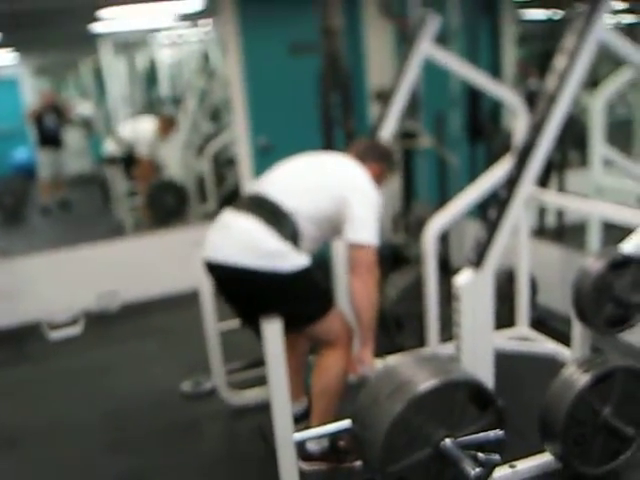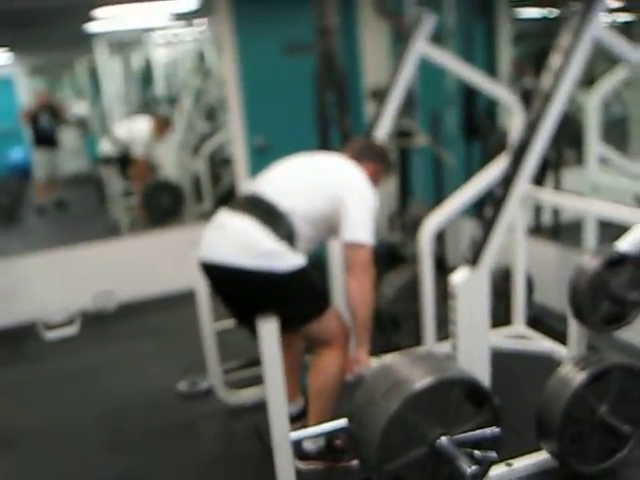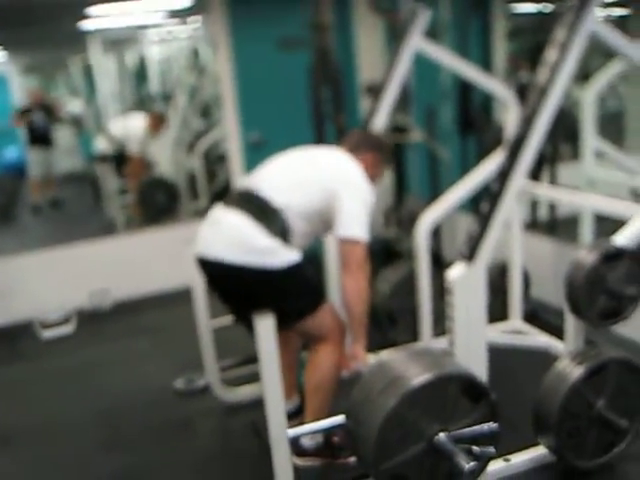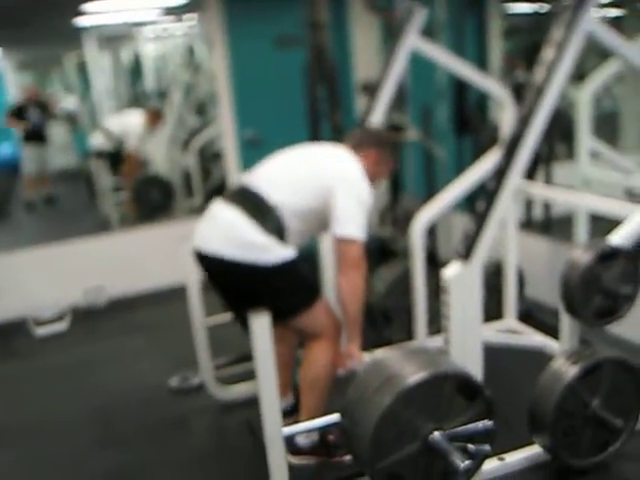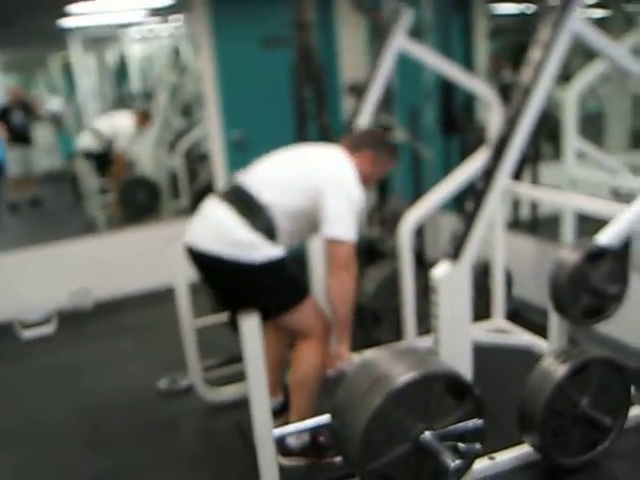
dt=0.1s
person 1, frame 1
left shoulder: (311, 162)
right shoulder: (362, 187)
right elbow: (363, 272)
right wrist: (366, 348)
left hip: (219, 250)
right hip: (265, 259)
left knee: (294, 325)
right knee: (337, 339)
left ankle: (295, 414)
right ankle: (316, 446)
person 1, frame 2
left shoulder: (309, 163)
right shoulder: (358, 187)
right elbow: (359, 271)
right wrist: (362, 348)
left hip: (215, 250)
right hip: (260, 259)
left knee: (290, 324)
right knee: (333, 339)
left ankle: (292, 413)
right ankle: (313, 445)
person 1, frame 3
left shoulder: (306, 156)
right shoulder: (354, 181)
right elbow: (354, 268)
right wrist: (359, 344)
left hip: (211, 246)
right hip: (255, 255)
left knee: (286, 320)
right knee: (329, 334)
left ankle: (289, 410)
right ankle: (310, 441)
person 1, frame 4
left shoulder: (316, 154)
right shoulder: (353, 181)
right elbow: (351, 265)
right wrist: (354, 343)
left hip: (210, 237)
right hip: (249, 249)
left knee: (285, 317)
right knee: (324, 331)
left ankle: (284, 408)
right ankle: (306, 440)
person 1, frame 5
left shoulder: (311, 155)
right shoulder: (345, 181)
right elbow: (341, 267)
right wrist: (344, 345)
left hip: (203, 234)
right hip: (240, 248)
left knee: (276, 316)
right knee: (314, 331)
left ankle: (273, 408)
right ankle: (297, 441)
